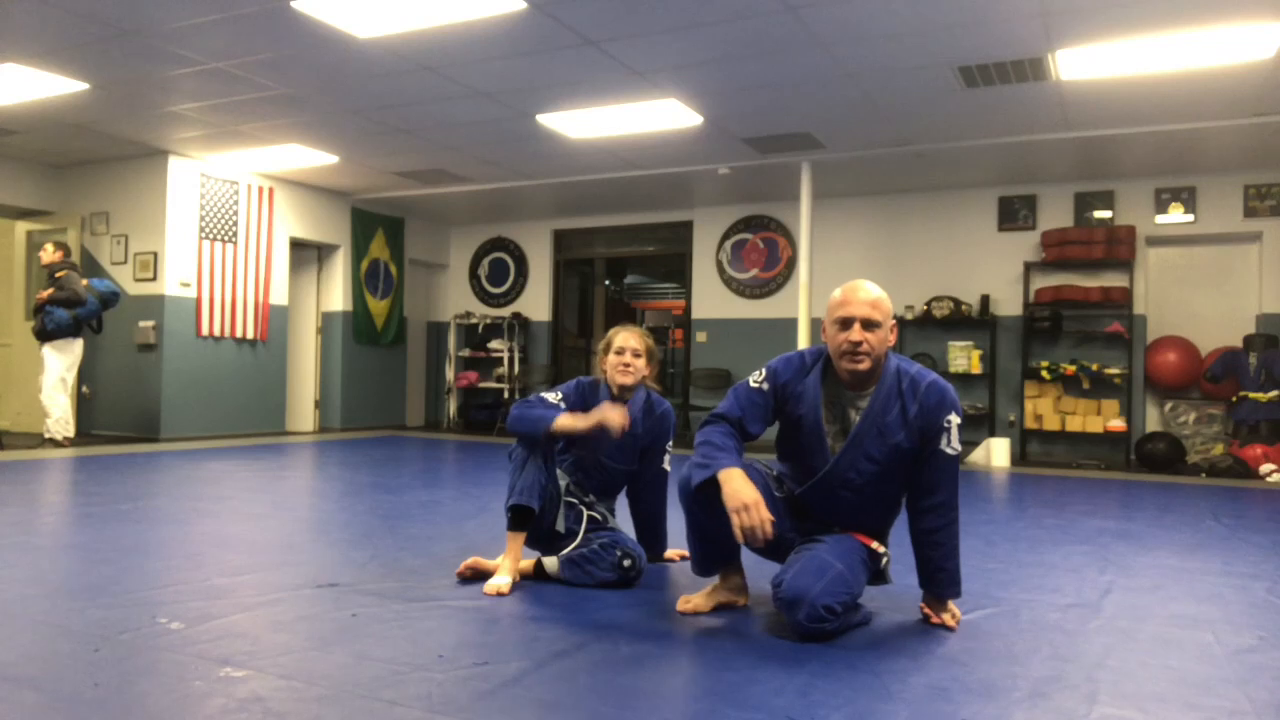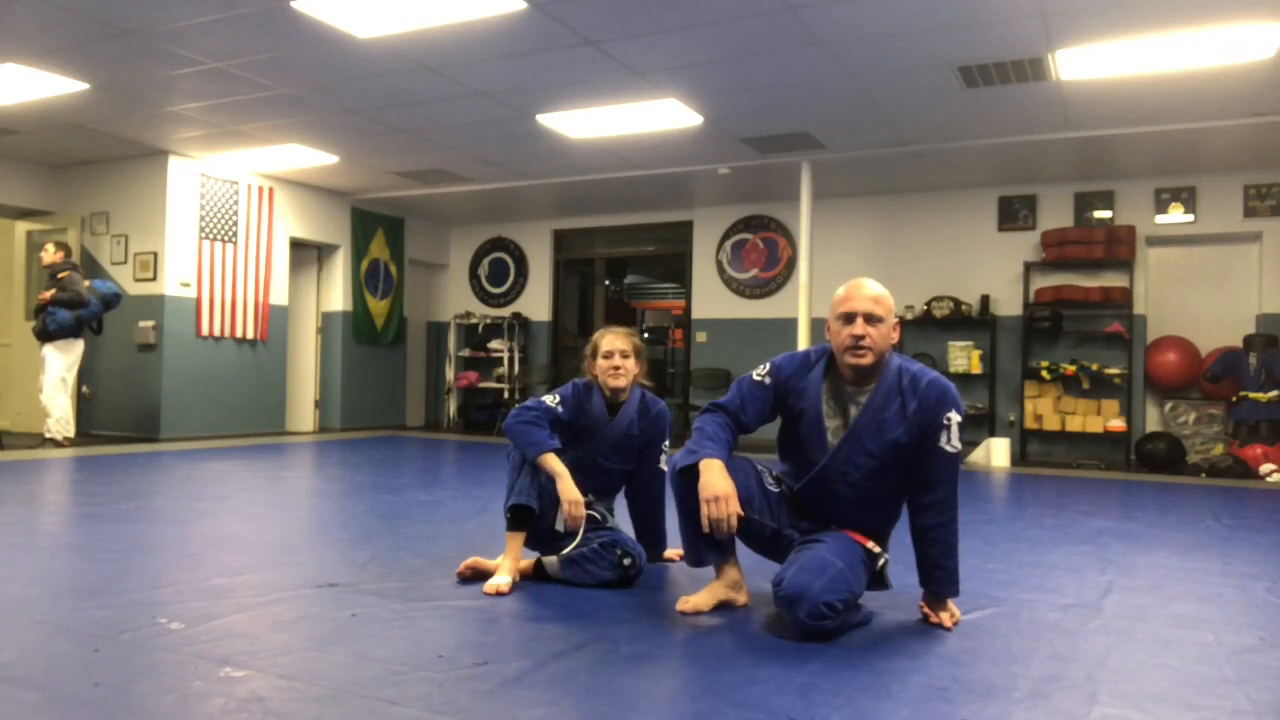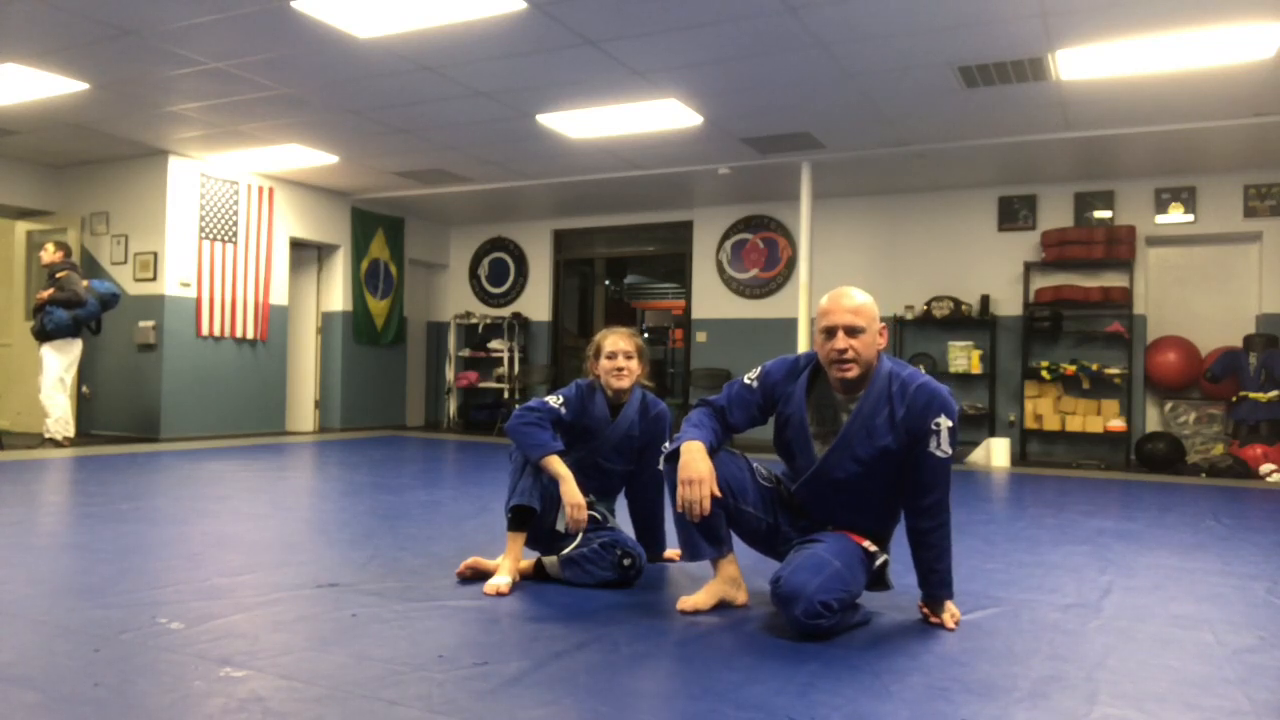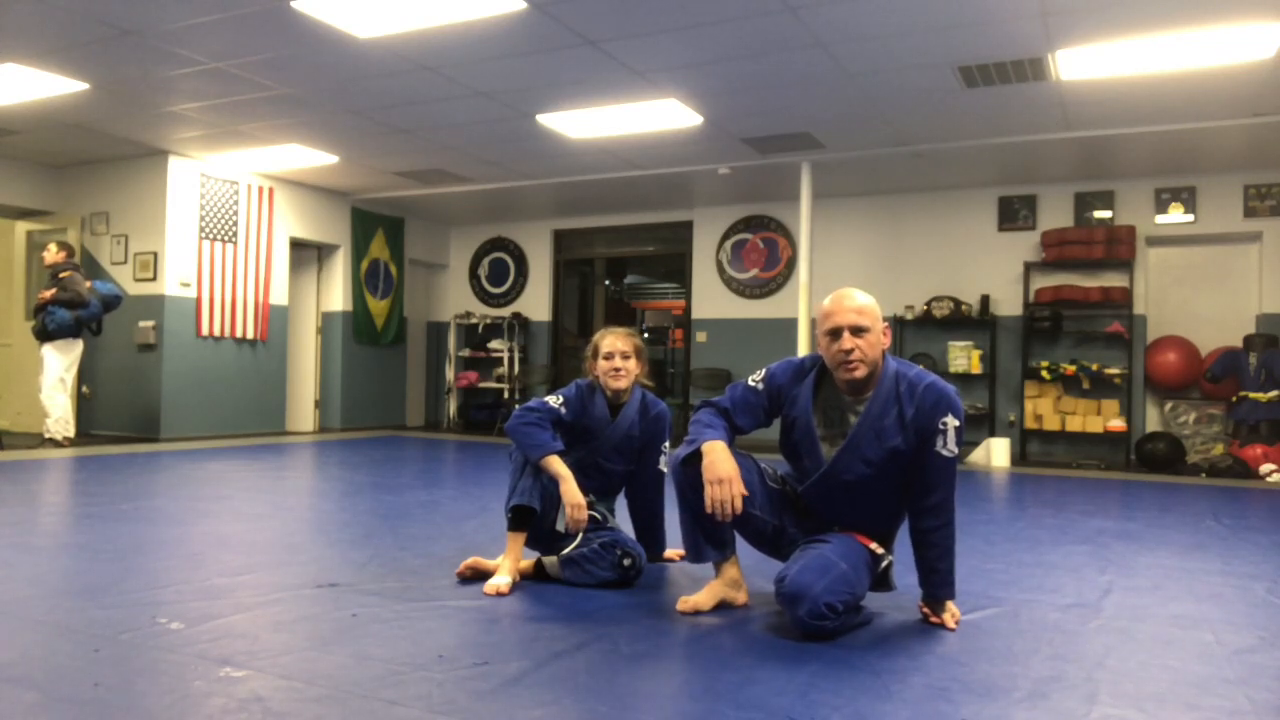
dt=1s
person 1, frame 1
left shoulder: (930, 398)
right shoulder: (792, 372)
left elbow: (934, 504)
right elbow: (722, 423)
left wrist: (939, 592)
right wrist: (730, 475)
left hip: (851, 535)
right hip: (787, 508)
left knee: (807, 608)
right knee: (701, 481)
left ankle: (850, 610)
right ankle: (731, 581)
person 1, frame 2
left shoulder: (930, 396)
right shoulder: (795, 371)
left elbow: (933, 502)
right elbow: (722, 414)
left wrist: (939, 591)
right wrist: (710, 465)
left hip: (851, 535)
right hip: (785, 508)
left knee: (807, 604)
right knee: (690, 467)
left ankle: (850, 608)
right ankle: (728, 578)
person 1, frame 3
left shoulder: (923, 400)
right shoulder: (788, 375)
left elbow: (927, 505)
right elbow: (715, 411)
left wrist: (937, 595)
right wrist: (693, 447)
left hip: (850, 535)
right hip: (785, 509)
left knee: (803, 601)
right knee: (688, 459)
right ankle: (727, 577)
person 1, frame 4
left shoulder: (929, 399)
right shoulder: (794, 377)
left elbow: (932, 506)
right elbow: (717, 411)
left wrist: (937, 595)
right wrist: (714, 449)
left hip: (854, 536)
right hip: (789, 510)
left knee: (808, 601)
right knee: (691, 460)
right ankle: (727, 577)
person 2, frame 1
left shoulder: (658, 413)
right shoulder: (583, 389)
left elbow: (650, 485)
right elbow: (520, 416)
left wrist: (654, 548)
right wrist: (585, 422)
left hip: (590, 517)
right hip: (545, 504)
left knee: (631, 561)
right knee: (535, 437)
left ankle: (523, 567)
right ankle: (509, 562)
person 2, frame 2
left shoulder: (653, 413)
right shoulder: (578, 394)
left elbow: (647, 485)
right elbow: (519, 420)
left wrist: (654, 548)
right wrist: (562, 477)
left hip: (590, 516)
right hip: (544, 506)
left knee: (631, 560)
right knee: (531, 444)
left ankle: (522, 568)
right ankle: (509, 562)
person 2, frame 3
left shoulder: (654, 414)
right shoulder: (580, 395)
left elbow: (647, 485)
right elbow: (522, 420)
left wrist: (654, 548)
right wrist: (566, 479)
left hip: (591, 515)
right hip: (546, 505)
left knee: (630, 560)
right knee: (533, 444)
left ankle: (523, 568)
right ankle: (509, 562)
person 2, frame 4
left shoulder: (654, 414)
right shoulder: (579, 394)
left elbow: (647, 485)
right elbow: (521, 420)
left wrist: (654, 548)
right wrist: (565, 478)
left hip: (590, 515)
right hip: (545, 506)
left knee: (630, 560)
right knee: (533, 447)
left ankle: (522, 567)
right ankle: (508, 562)
person 3, frame 1
left shoulder: (67, 275)
right shoulder: (53, 278)
left elbow: (79, 296)
right elbow: (41, 310)
left wrist: (49, 297)
right wrist: (41, 302)
left hip: (64, 343)
right hip: (52, 343)
left knee: (53, 392)
right knee: (54, 392)
left ankle: (58, 438)
right ankle: (59, 436)
person 3, frame 2
left shoulder: (69, 276)
right shoulder: (54, 279)
left elbow: (82, 297)
right elbow: (42, 311)
left wrist: (51, 297)
right wrist: (43, 302)
left hip: (64, 343)
right hip: (51, 343)
left knee: (53, 392)
right knee: (53, 392)
left ankle: (58, 438)
right ankle: (61, 436)
person 3, frame 3
left shoulder: (67, 275)
right shoulder: (53, 278)
left elbow: (79, 297)
right elbow: (40, 311)
left wrist: (49, 297)
right wrist: (41, 302)
left hip: (63, 343)
right hip: (51, 342)
left knee: (52, 391)
right knee: (54, 392)
left ankle: (58, 437)
right ankle: (62, 436)
person 3, frame 4
left shoulder: (70, 276)
right shoulder: (55, 279)
left elbow: (82, 297)
right elbow: (40, 310)
left wrist: (52, 296)
right wrist: (42, 302)
left hip: (63, 343)
right hip: (52, 343)
left knee: (52, 391)
right knee: (54, 391)
left ankle: (58, 437)
right ankle: (59, 436)
